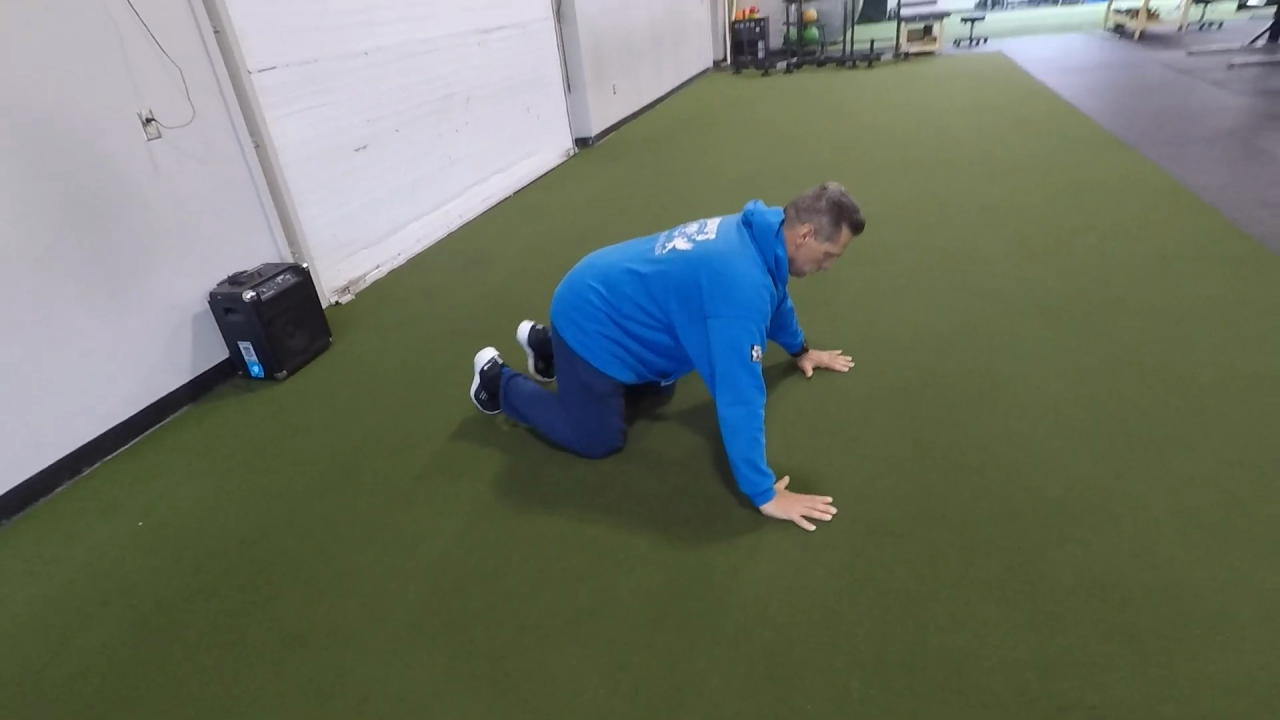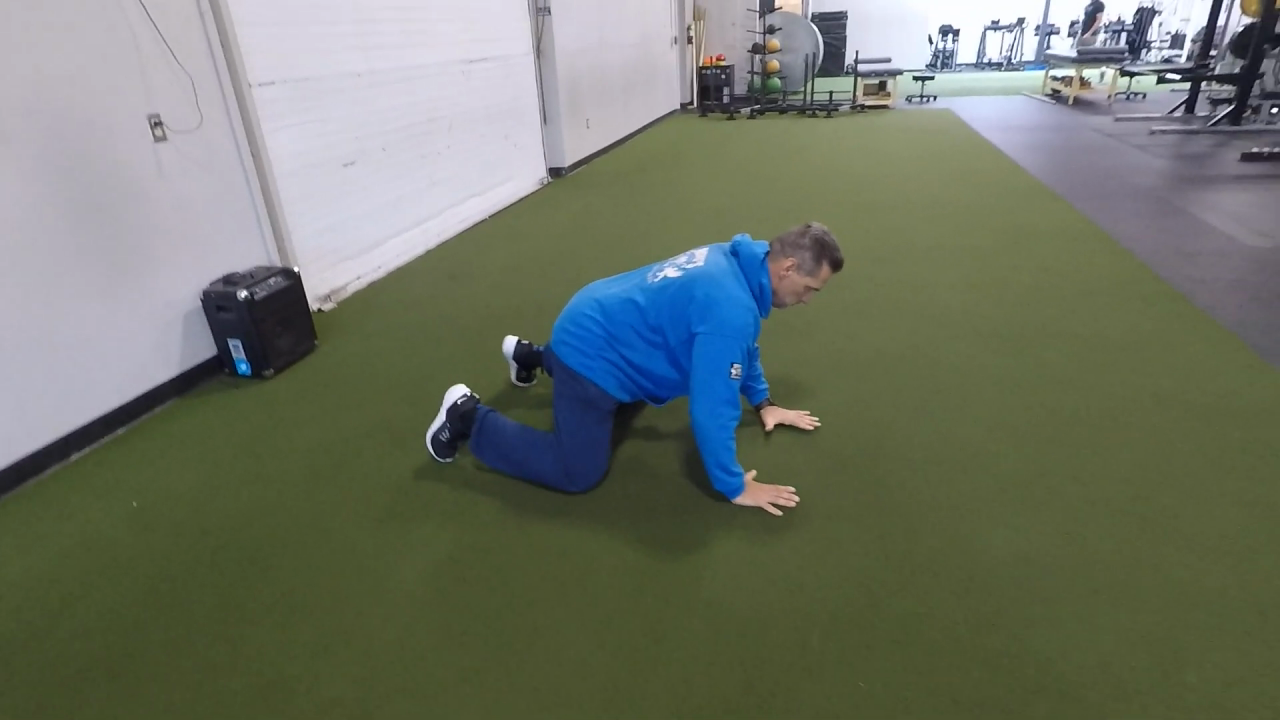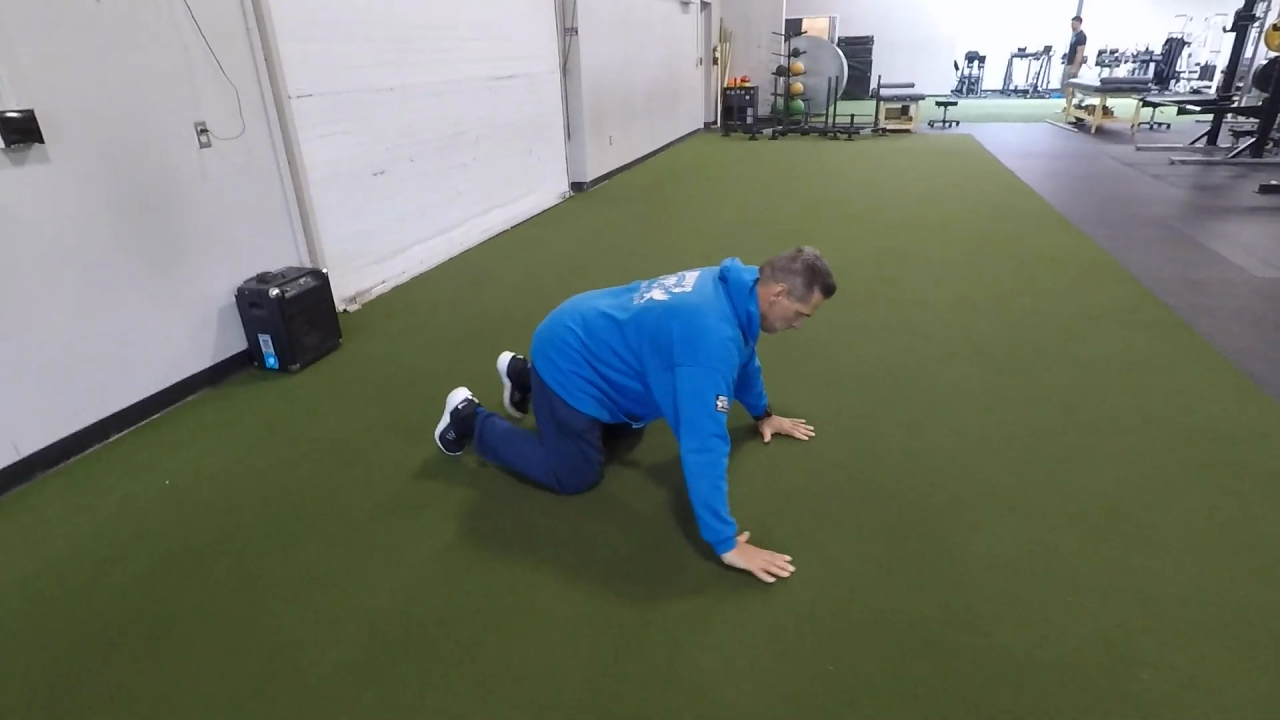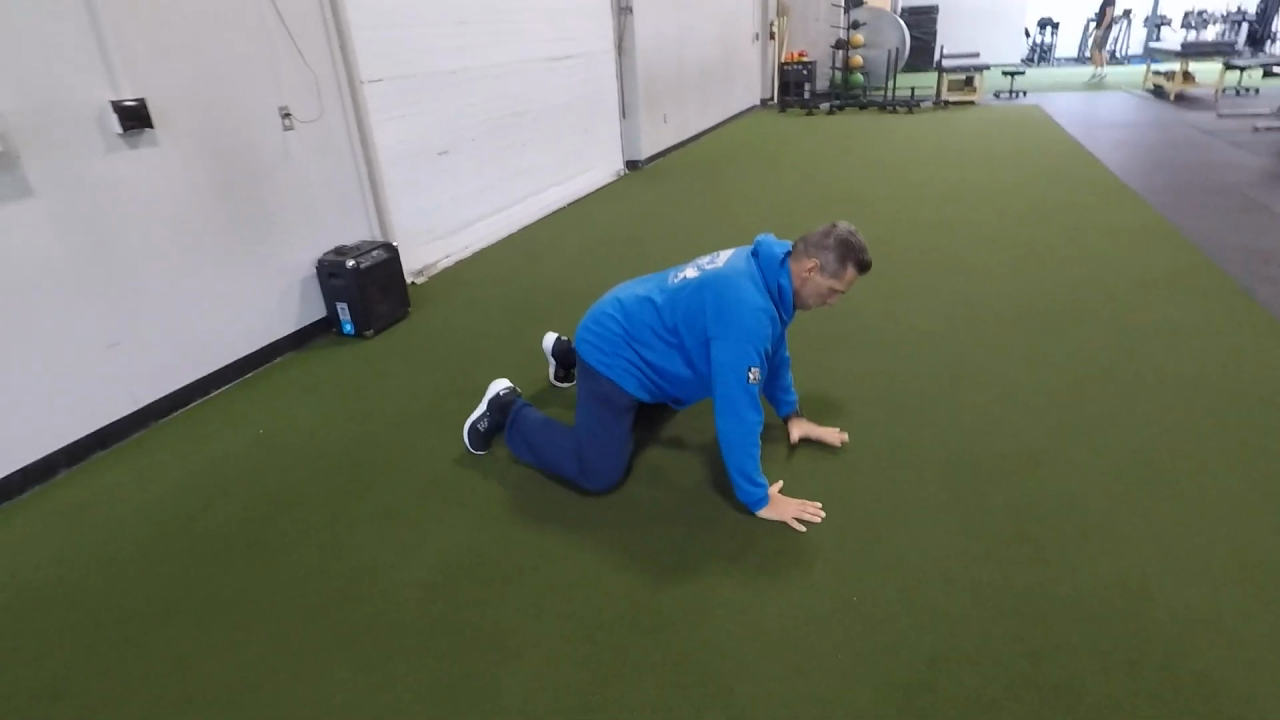
dt=0.7s
person 1, frame 1
left shoulder: (757, 233)
right shoulder: (743, 285)
left elbow: (774, 298)
right elbow: (739, 397)
left wrist: (800, 350)
right wrist: (763, 494)
left hip: (606, 293)
right hip: (591, 321)
left knee: (658, 386)
right knee: (599, 440)
left ankle: (549, 342)
right ankle: (498, 380)
person 1, frame 2
left shoulder: (737, 263)
right shoulder: (731, 308)
left elbow: (742, 347)
right elbow: (714, 408)
left wrist: (763, 403)
right wrist: (733, 487)
left hip: (596, 323)
right hip: (590, 351)
left knee: (631, 399)
right knee: (578, 473)
left ankle: (533, 355)
right ankle: (468, 417)
person 1, frame 3
left shoulder: (733, 288)
right shoulder: (713, 335)
left elbow: (743, 356)
right elbow: (704, 446)
left wrist: (763, 413)
right wrist: (725, 543)
left hip: (583, 334)
right hip: (568, 361)
left knee: (625, 430)
right knee: (577, 476)
left ankle: (524, 375)
right ankle: (471, 419)
person 1, frame 4
left shoulder: (767, 267)
right shoulder: (747, 310)
left elbow: (772, 350)
right elbow: (738, 413)
left wrist: (791, 415)
right wrist: (758, 499)
left hip: (634, 328)
right hip: (613, 352)
left knee: (666, 399)
right knee: (598, 474)
left ankle: (568, 353)
right ankle: (507, 410)
